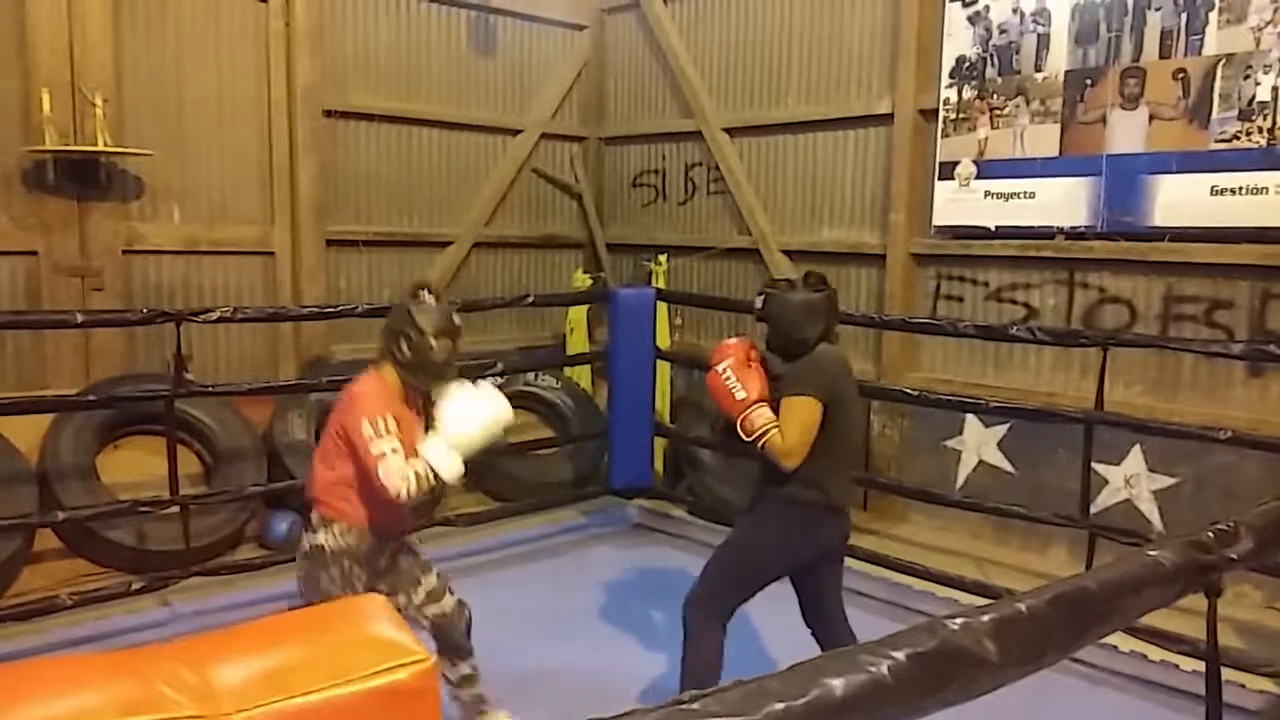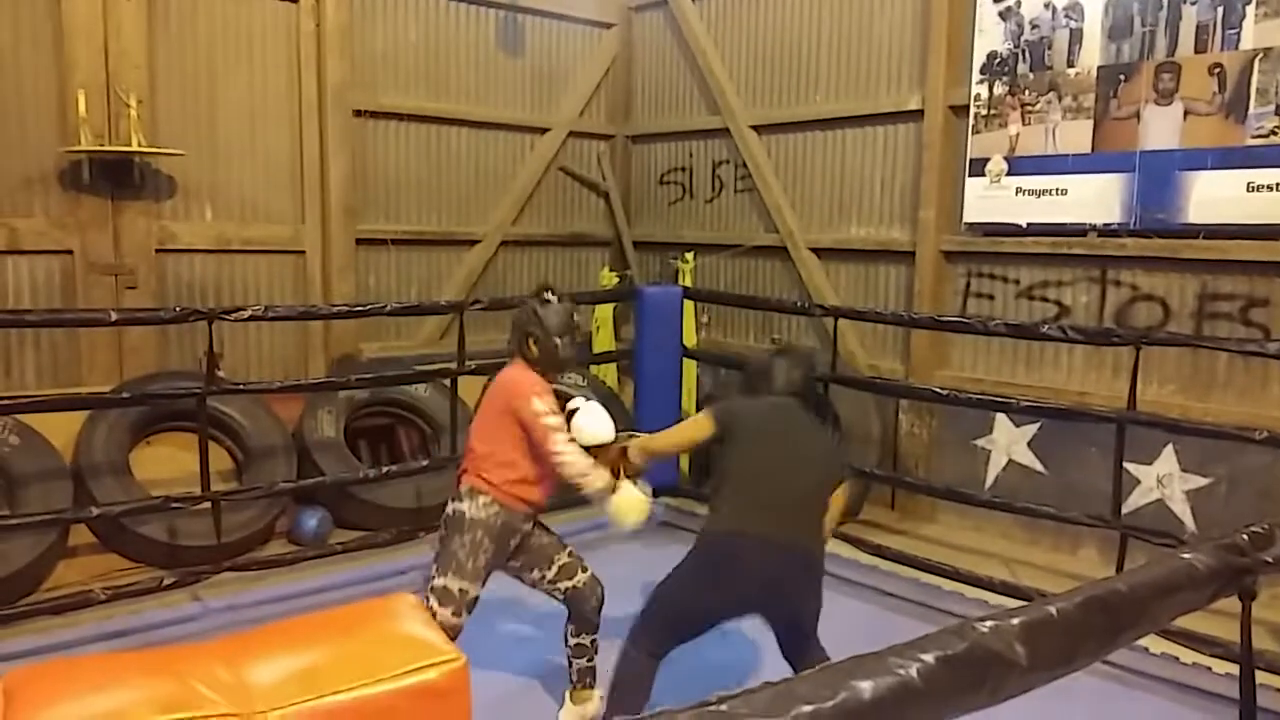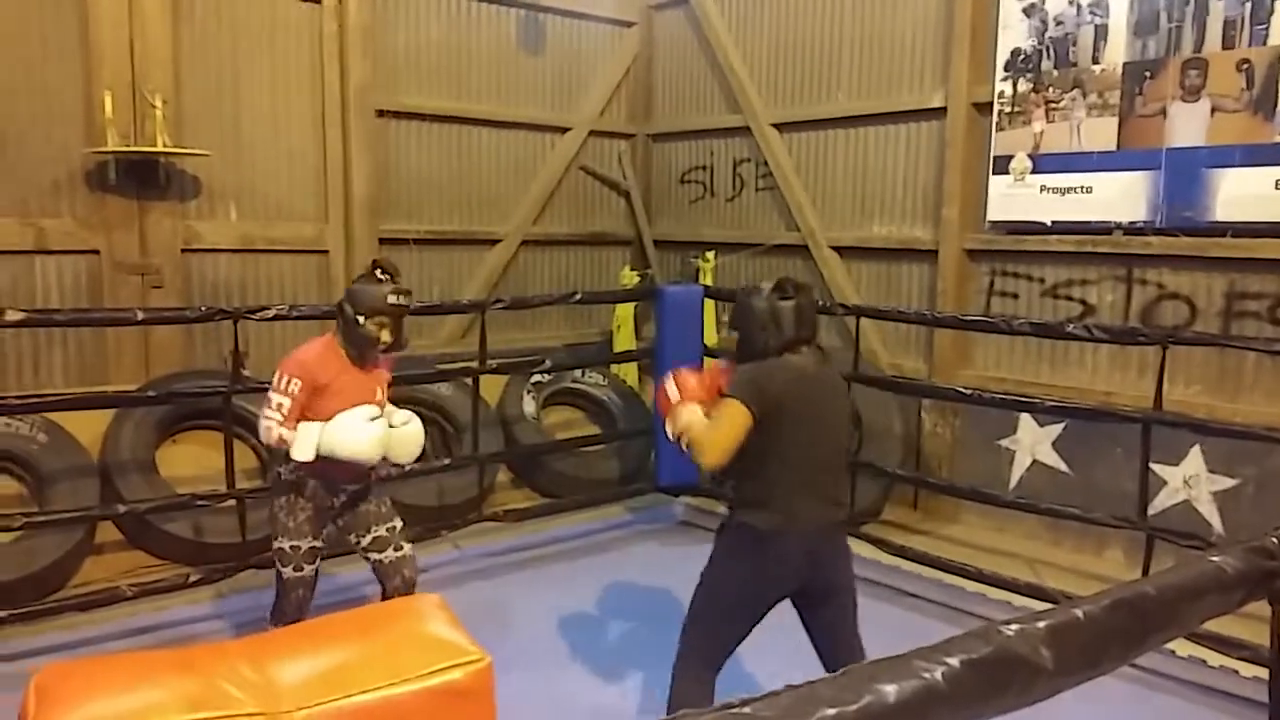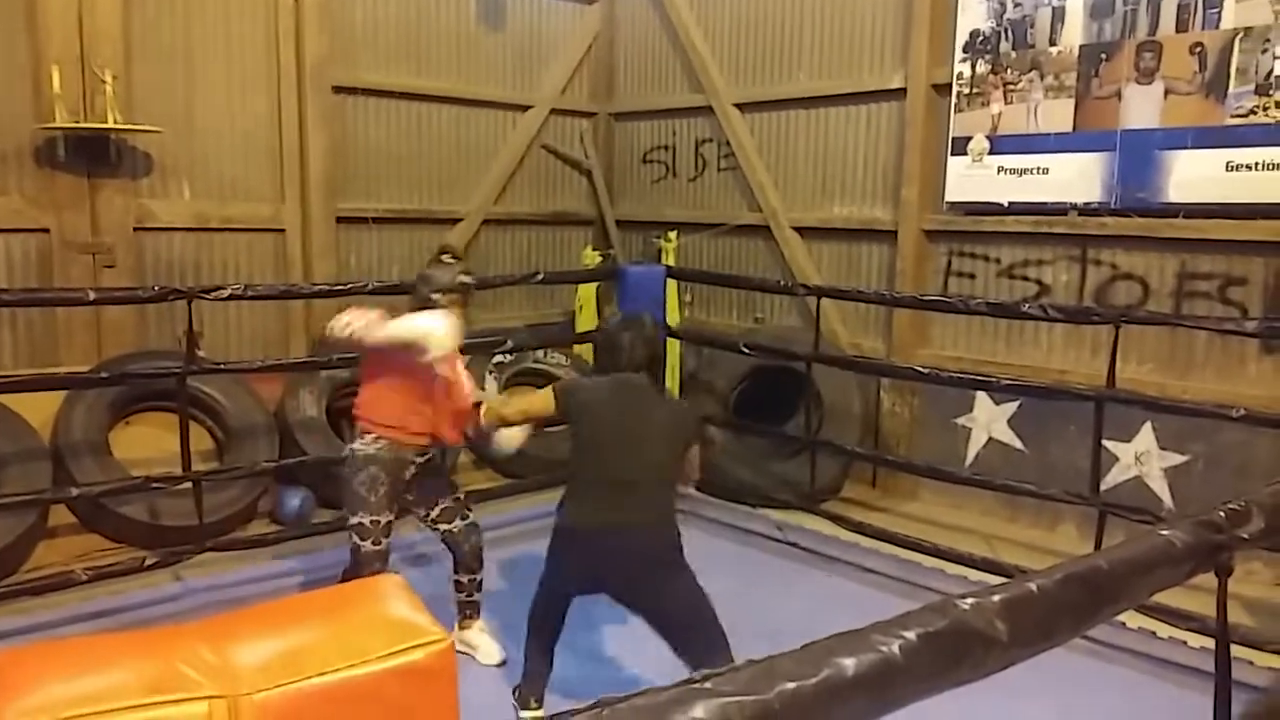
dt=1s
person 1, frame 1
left shoulder: (411, 392)
right shoulder: (369, 398)
right elbow: (397, 484)
left wrist: (470, 420)
right wrist: (452, 443)
left hip: (386, 542)
right hip: (339, 547)
left knee: (451, 618)
person 1, frame 2
left shoulder: (528, 385)
right shoulder: (524, 385)
right elbow: (563, 457)
left wrist: (574, 421)
right wrist: (614, 489)
left hip: (521, 523)
right hip: (480, 517)
left knee: (588, 594)
right knee: (441, 626)
person 1, frame 3
left shoulder: (380, 360)
right shoulder: (307, 361)
right elbow: (271, 430)
left wrist: (393, 423)
right wrist: (326, 439)
left hip: (359, 487)
right hip: (304, 488)
left knee: (402, 577)
right knee: (294, 599)
person 1, frame 4
left shoulder: (446, 351)
right shoulder: (393, 331)
left elbow: (462, 407)
right elbow: (343, 326)
right wrist: (405, 330)
left hip: (425, 459)
right hip: (377, 456)
left knee: (468, 538)
right knee: (368, 566)
left ankle: (468, 628)
person 2, frame 1
left shoulder: (808, 372)
right shoulder: (832, 364)
left elbow: (787, 452)
left wrist: (748, 404)
right wrist: (762, 386)
left hip: (789, 514)
right hip: (828, 518)
left knee: (703, 610)
right knee: (830, 624)
person 2, frame 2
left shoulder: (739, 411)
right shoulder: (831, 449)
left elbow: (658, 446)
right elbow: (823, 527)
left wrist: (630, 449)
left hip: (728, 557)
right hip: (799, 569)
left knee: (645, 644)
right knee: (807, 655)
person 2, frame 3
left shoulder: (756, 379)
right shoulder: (833, 382)
left elbow: (710, 455)
left wrist: (687, 414)
left hip: (759, 545)
right hip: (826, 544)
left knee: (696, 662)
right knee: (851, 668)
person 2, frame 4
left shoulder: (582, 393)
right shoulder: (681, 414)
left elbow: (509, 411)
left wrist: (487, 412)
left hip: (579, 543)
right hip: (651, 551)
left knee: (547, 608)
right knee: (713, 653)
